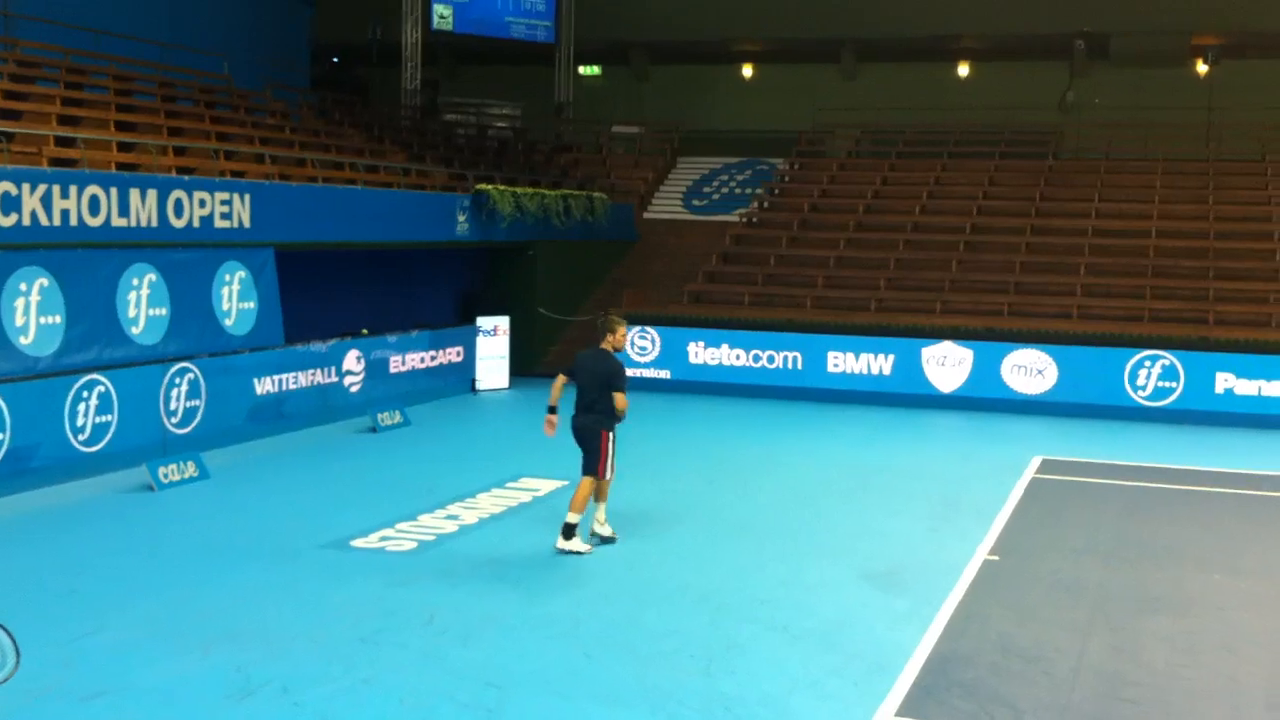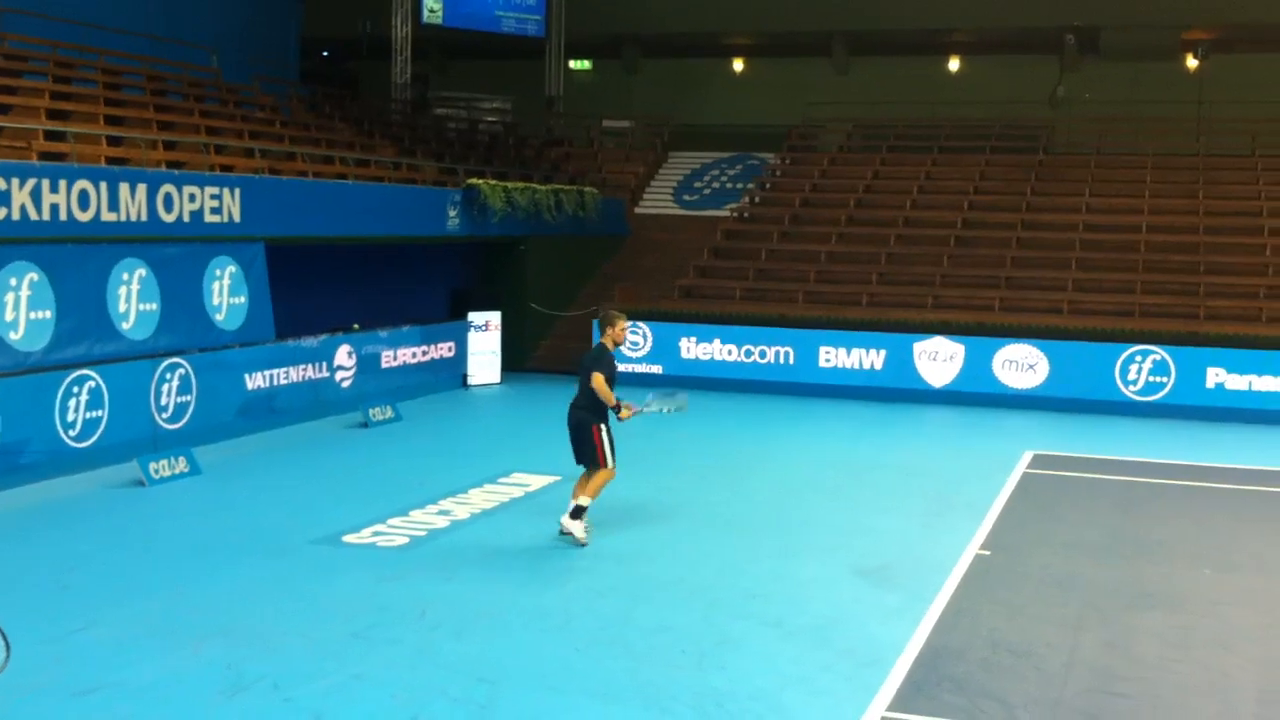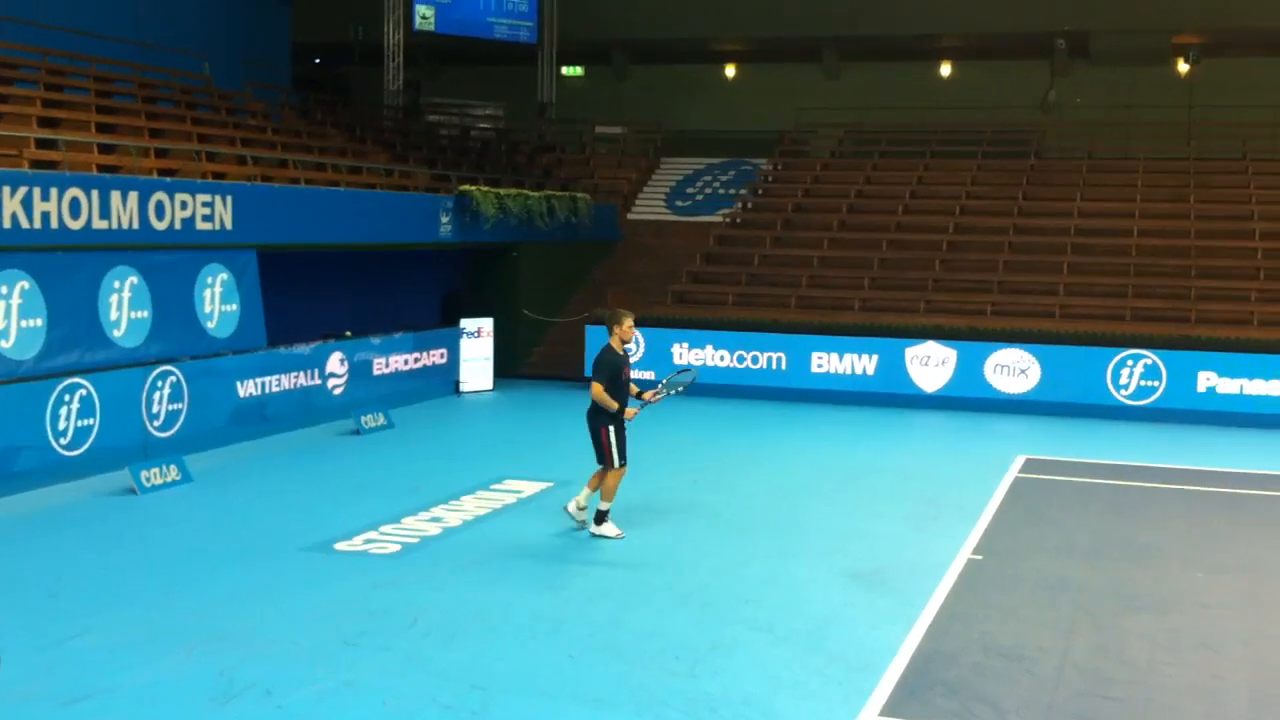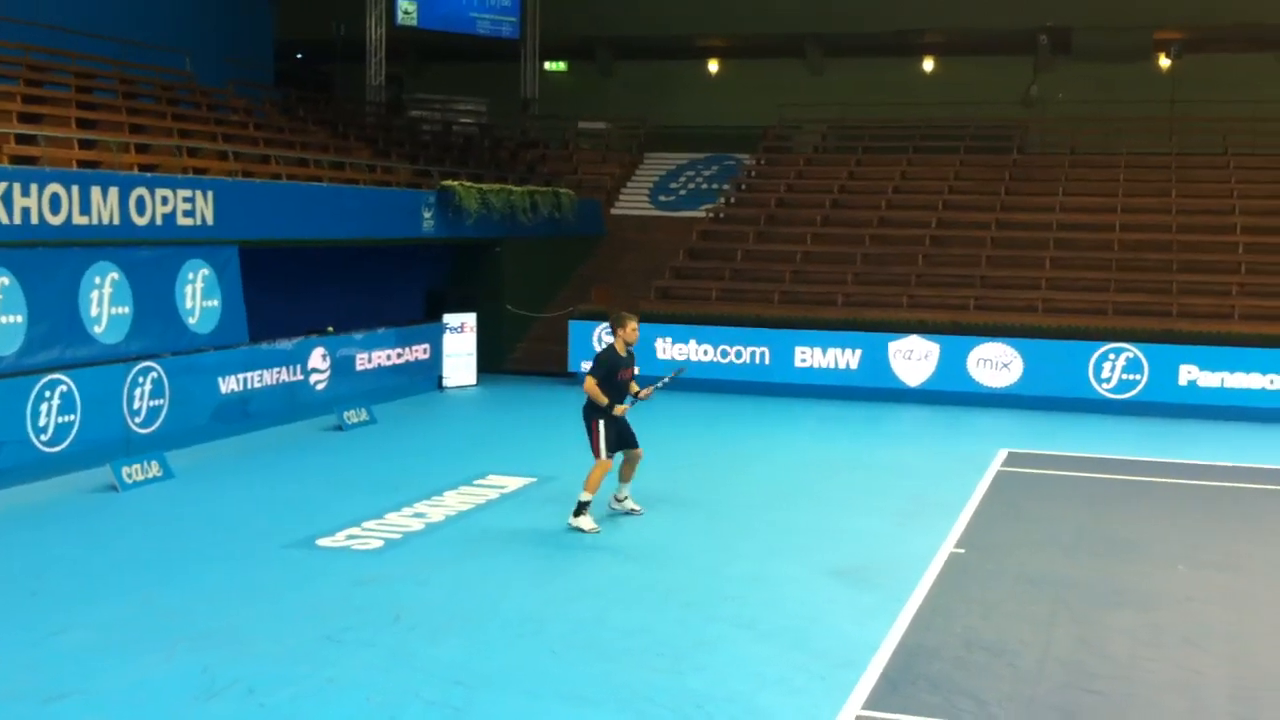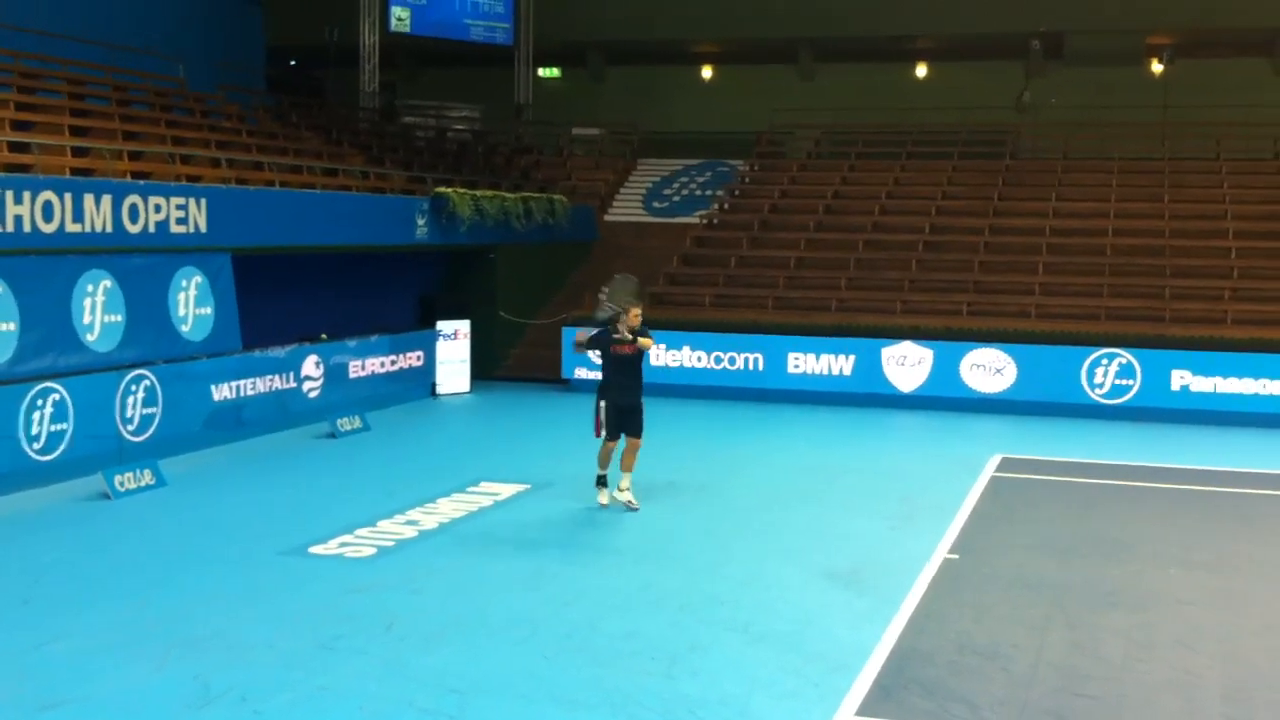
dt=0.4s
person 1, frame 1
left shoulder: (582, 357)
right shoulder: (615, 366)
left elbow: (559, 382)
right elbow: (620, 404)
left wrist: (552, 411)
right wrist: (620, 417)
left hip: (580, 421)
right hip: (600, 425)
left knee: (607, 469)
right knee: (591, 478)
left ankle: (600, 524)
right ankle: (567, 536)
person 1, frame 2
left shoulder: (597, 353)
right shoulder: (604, 356)
right elbow: (598, 383)
left wrist: (616, 405)
right wrist: (618, 408)
left hip: (580, 415)
right hip: (591, 419)
left knee: (593, 469)
right knee: (607, 469)
left ankle: (573, 518)
right ankle: (574, 515)
person 1, frame 3
left shoulder: (623, 354)
right shoulder: (606, 358)
right elbow: (596, 391)
left wrist: (640, 394)
right wrist: (621, 411)
left hip: (613, 419)
right hip: (605, 420)
left knee: (610, 467)
right knee: (617, 469)
left ankle: (579, 503)
right ankle: (600, 521)
person 1, frame 4
left shoulder: (630, 356)
right shoulder: (606, 357)
right elbow: (589, 387)
left wrist: (639, 392)
right wrist: (610, 406)
left hip: (616, 415)
right hip: (598, 415)
left knee: (635, 454)
right knee: (605, 463)
left ankle: (621, 498)
right ankle: (580, 514)
person 1, frame 5
left shoulder: (641, 334)
right shoulder: (605, 334)
left elbow: (647, 344)
right elbow: (579, 348)
left wrist: (629, 336)
right wrist: (580, 341)
left hip: (633, 398)
right hip: (609, 398)
left knee: (634, 443)
right knee: (609, 443)
left ankle: (623, 490)
right ankle: (601, 483)
